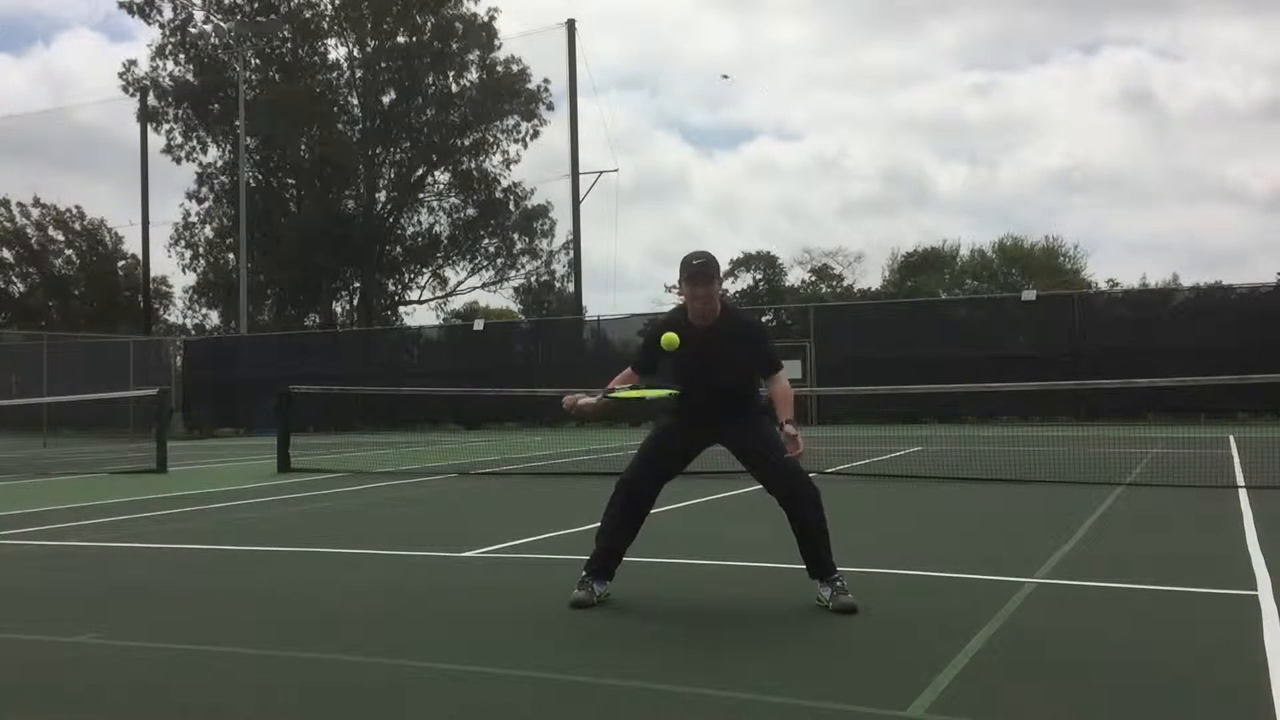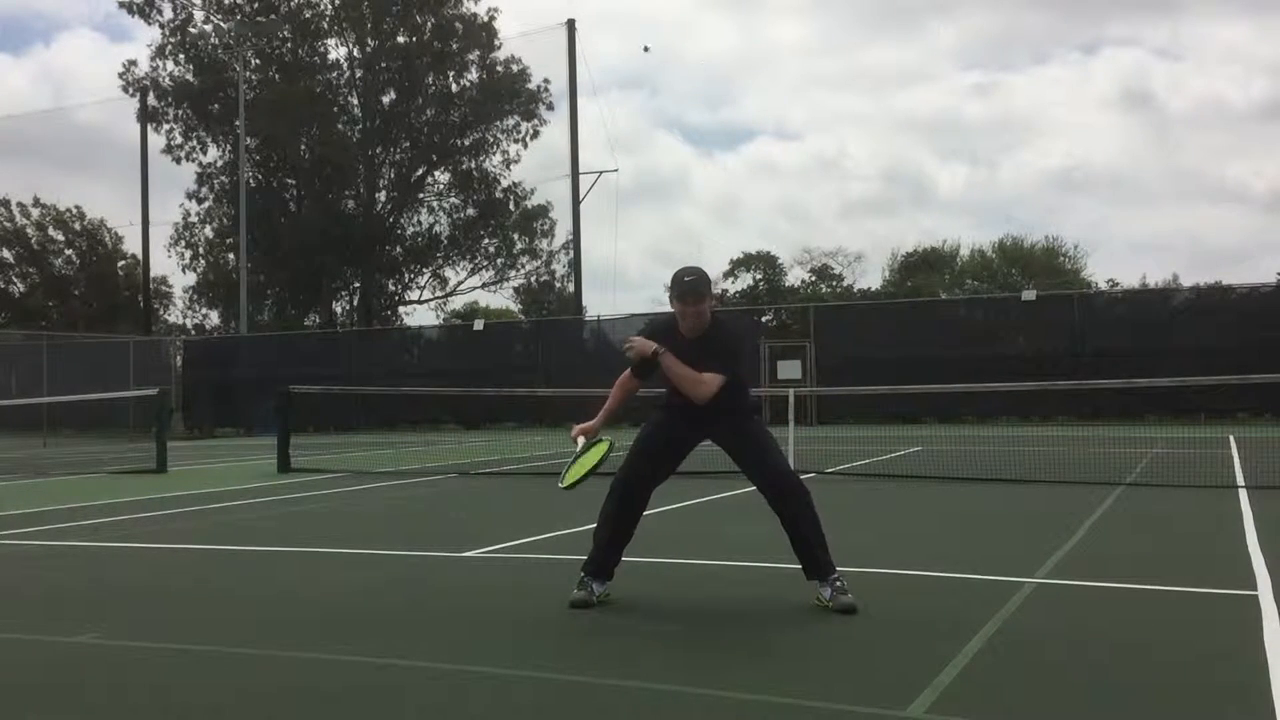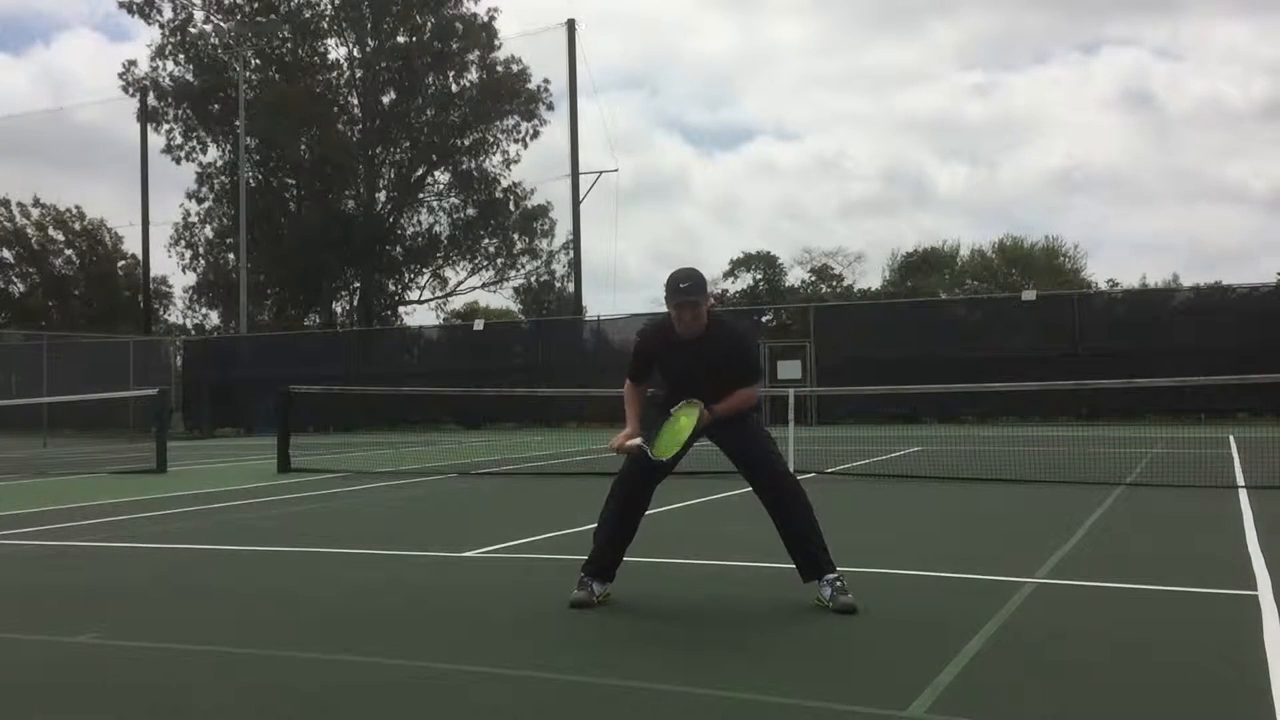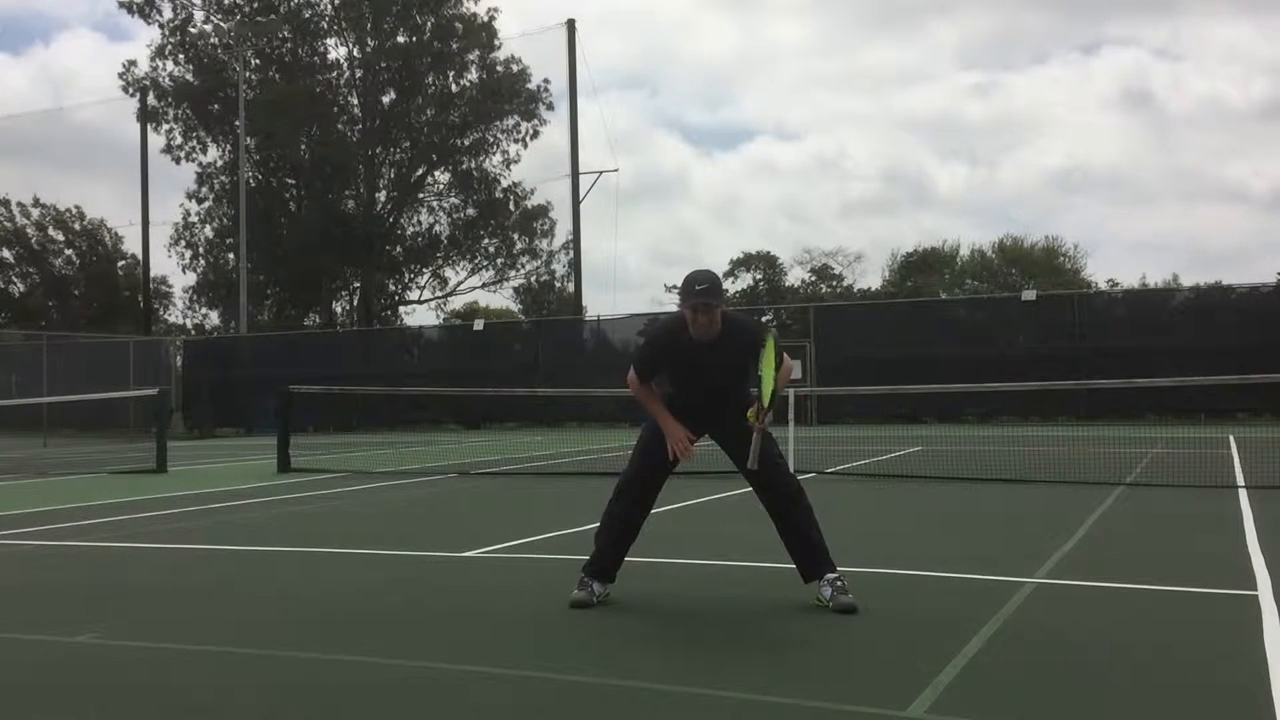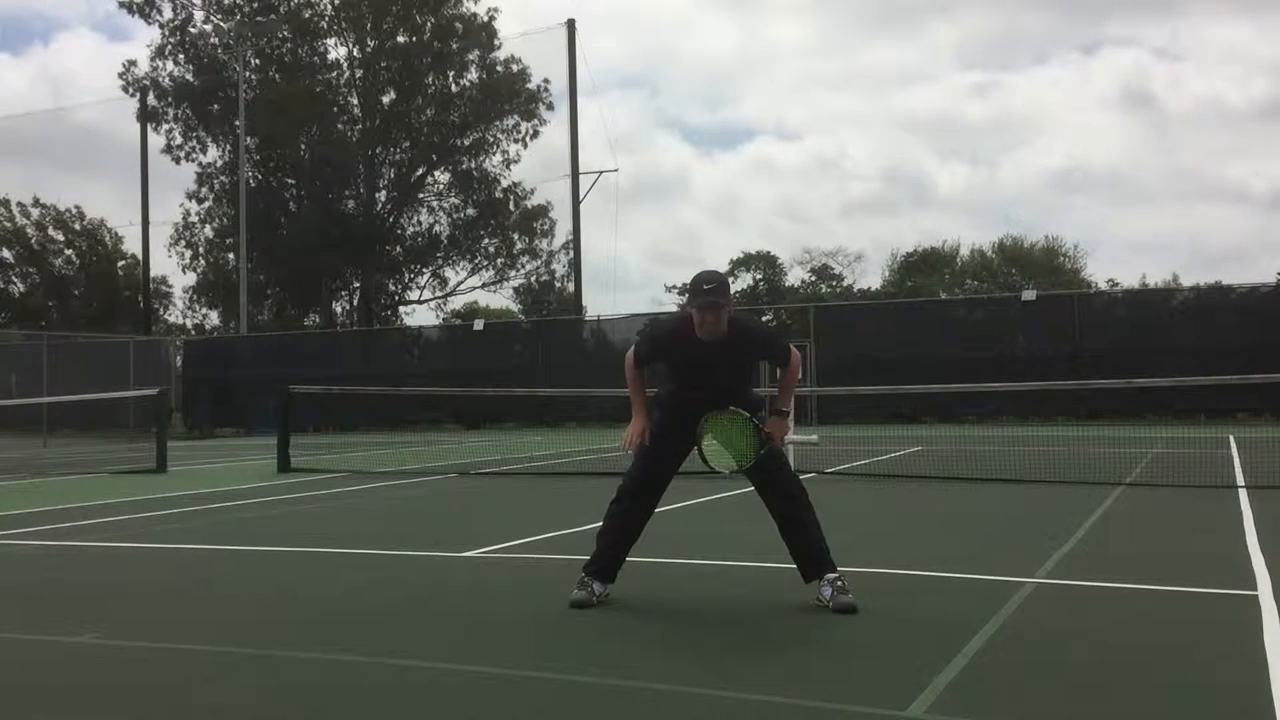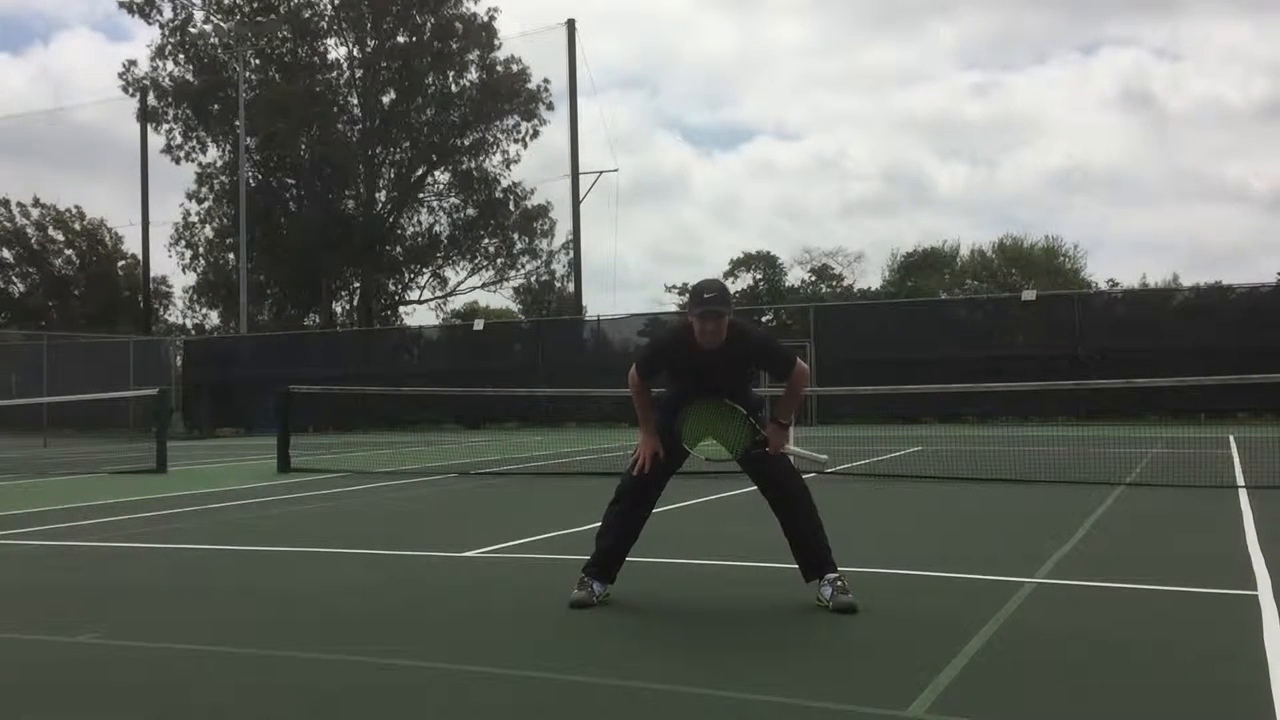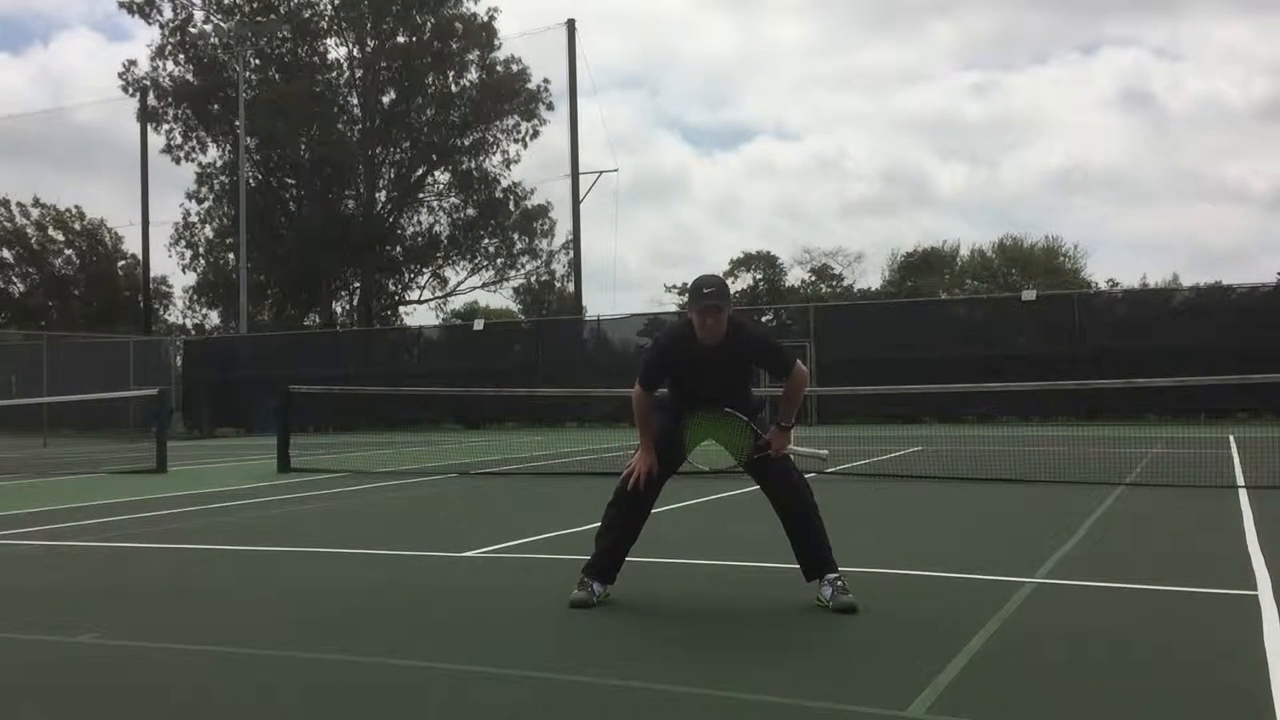
dt=0.3s
person 1, frame 1
left shoulder: (745, 326)
right shoulder: (666, 328)
left elbow: (775, 378)
right elbow: (635, 373)
left wrist: (787, 424)
right wrist: (596, 400)
left hip: (743, 415)
right hip: (688, 416)
left knee: (798, 487)
right knee: (634, 484)
left ankle: (827, 579)
right ankle: (596, 576)
person 1, frame 2
left shoulder: (730, 336)
right shoulder: (657, 331)
left elbow: (703, 392)
right elbow: (633, 376)
left wrist: (658, 353)
right wrist: (598, 421)
left hip: (733, 414)
right hip: (678, 414)
left knee: (786, 486)
right knee: (628, 484)
left ankle: (826, 578)
right ankle: (595, 576)
person 1, frame 3
left shoulder: (731, 336)
right shoulder: (651, 337)
left elbow: (752, 390)
right elbow: (633, 384)
left wrist: (707, 414)
right wrist: (631, 426)
left hip: (731, 413)
right hip: (674, 411)
left knee: (781, 487)
right knee: (629, 485)
left ankle: (826, 577)
right ankle: (595, 576)
person 1, frame 4
left shoulder: (745, 331)
right shoulder: (663, 336)
left elbow: (783, 363)
right elbow: (637, 381)
right wrist: (670, 424)
left hip: (733, 411)
right hip: (676, 414)
left knee: (782, 488)
right knee: (633, 487)
left ankle: (826, 577)
right ankle: (596, 577)
person 1, frame 5
left shoulder: (751, 333)
right shoulder: (668, 333)
left elbow: (792, 360)
right elbow: (633, 360)
left wrist: (780, 413)
right wrist: (639, 415)
left hip: (738, 410)
right hip: (678, 411)
left knee: (785, 489)
right knee: (637, 488)
left ankle: (826, 577)
right ankle: (596, 576)
person 1, frame 6
left shoulder: (751, 341)
right shoulder: (669, 343)
left elbow: (799, 372)
right elbow: (637, 378)
left wrist: (781, 424)
right wrist: (647, 433)
right hip: (679, 413)
left knee: (788, 489)
right knee: (634, 489)
left ankle: (827, 577)
right ankle: (596, 577)
person 1, frame 7
left shoulder: (750, 338)
right shoulder: (669, 343)
left elbow: (798, 375)
right elbow: (642, 393)
left wrist: (783, 427)
right wrist: (646, 448)
left hip: (739, 413)
right hip: (679, 414)
left knee: (791, 489)
right knee: (634, 487)
left ankle: (827, 577)
right ankle: (596, 577)
